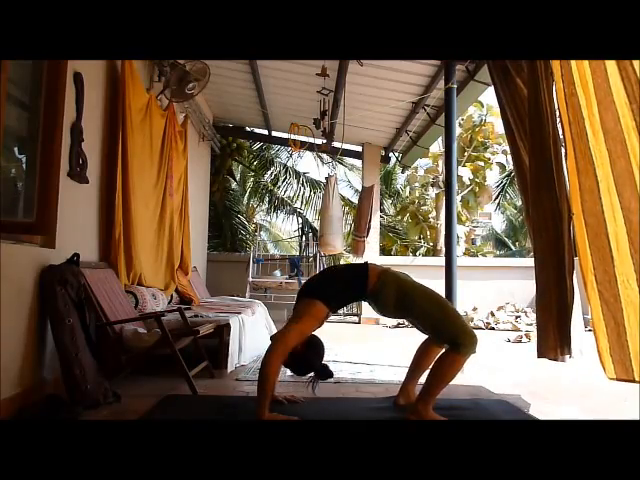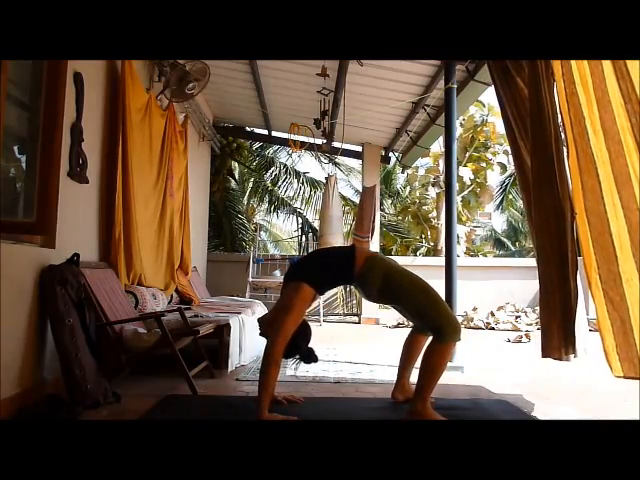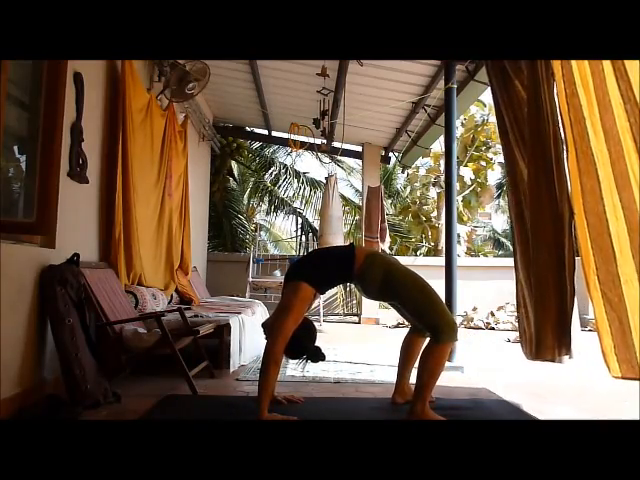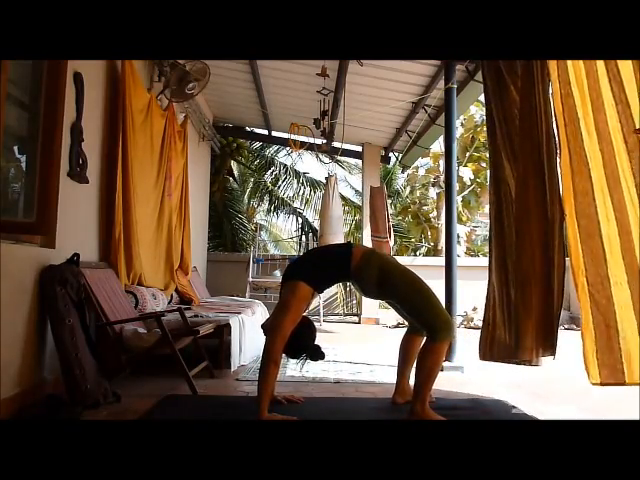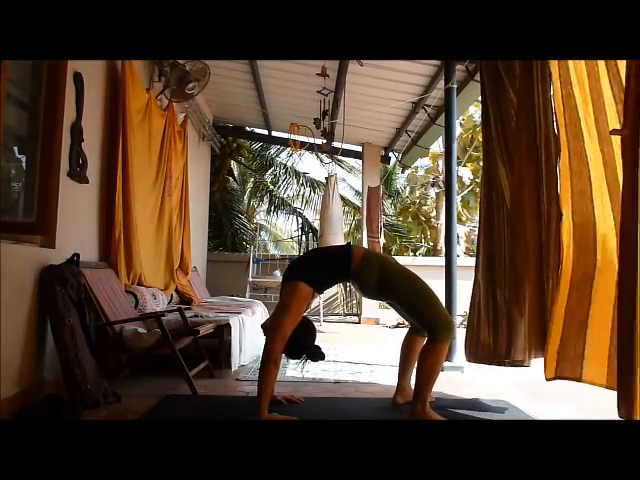
dt=0.5s
person 1, frame 1
left shoulder: (303, 322)
right shoulder: (302, 321)
left elbow: (270, 361)
left wrist: (264, 414)
right wrist: (267, 405)
left hip: (385, 287)
right hip: (384, 287)
person 1, frame 2
left shoulder: (290, 308)
right shoulder: (289, 304)
left elbow: (272, 358)
right elbow: (273, 356)
left wrist: (264, 414)
right wrist: (267, 405)
right hip: (371, 272)
person 1, frame 3
left shoulder: (293, 304)
right shoulder: (293, 302)
left elbow: (272, 355)
right elbow: (273, 353)
left wrist: (263, 414)
right wrist: (267, 404)
right hip: (372, 271)
person 1, frame 4
left shoulder: (291, 303)
right shoulder: (292, 299)
left elbow: (271, 356)
right elbow: (273, 354)
left wrist: (264, 413)
right wrist: (267, 404)
right hip: (370, 270)
person 1, frame 5
left shoulder: (291, 304)
right shoulder: (292, 301)
left elbow: (272, 356)
right elbow: (273, 353)
left wrist: (263, 414)
right wrist: (267, 404)
right hip: (369, 270)
